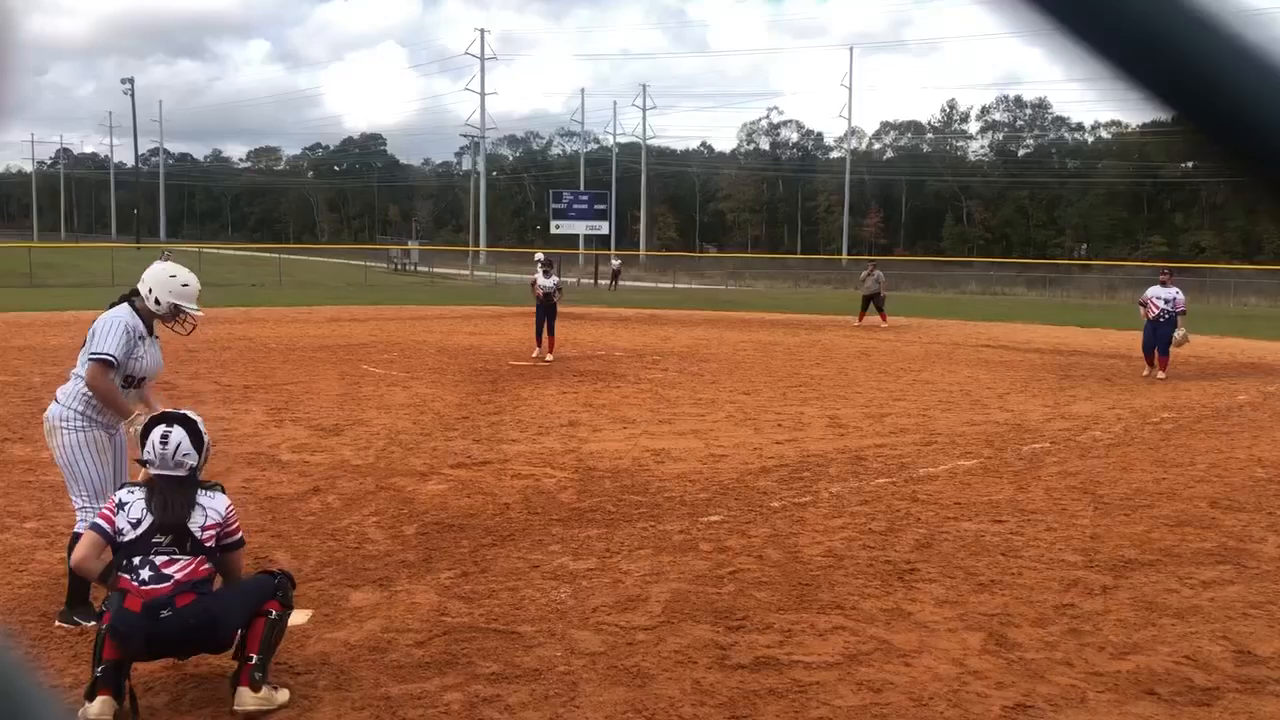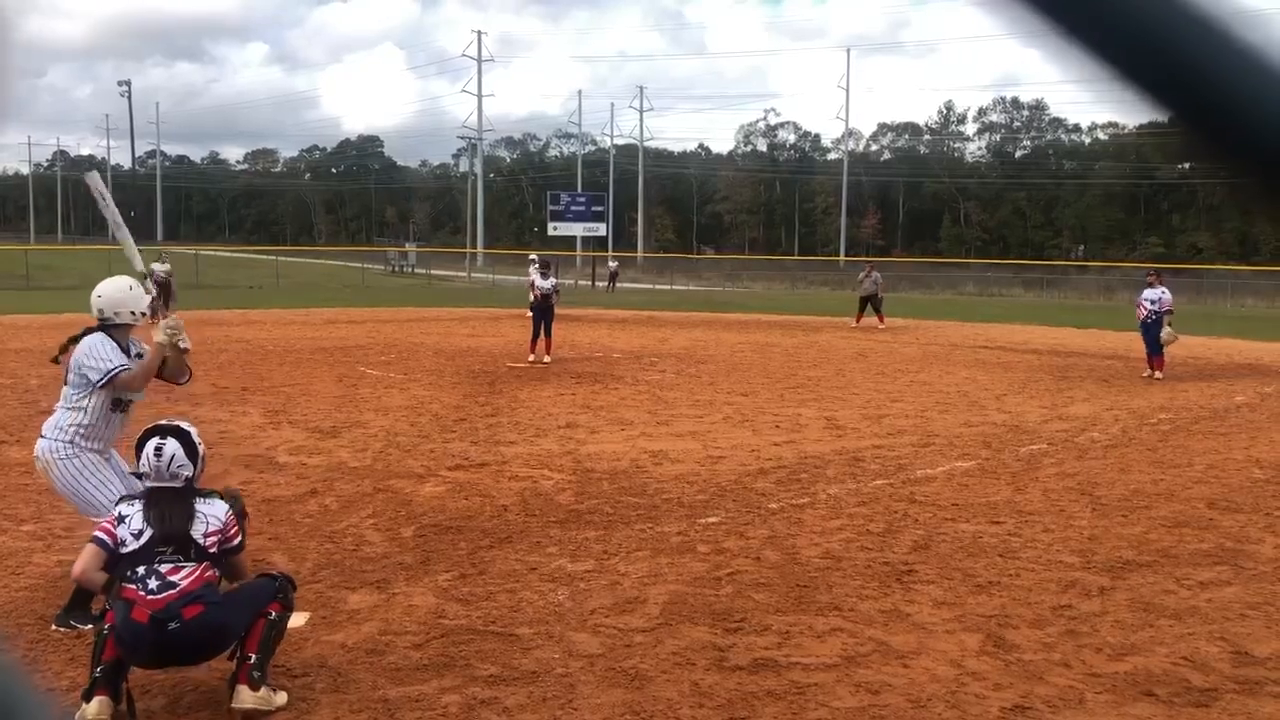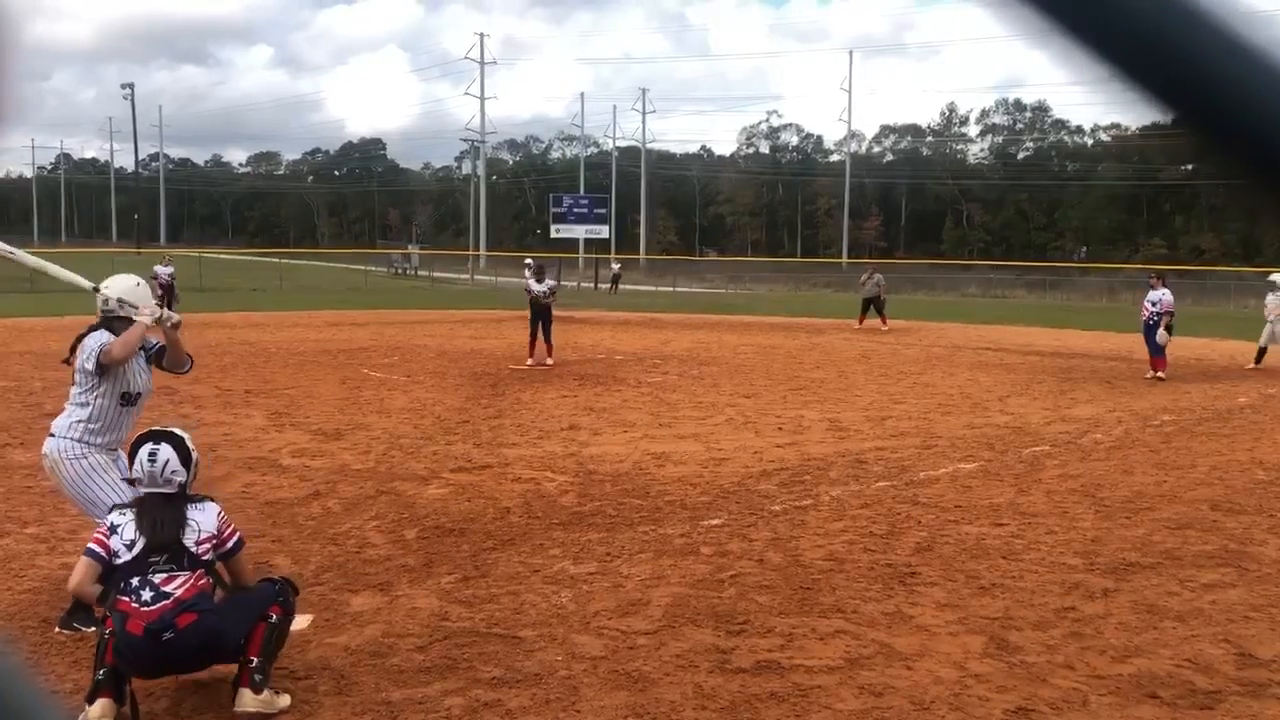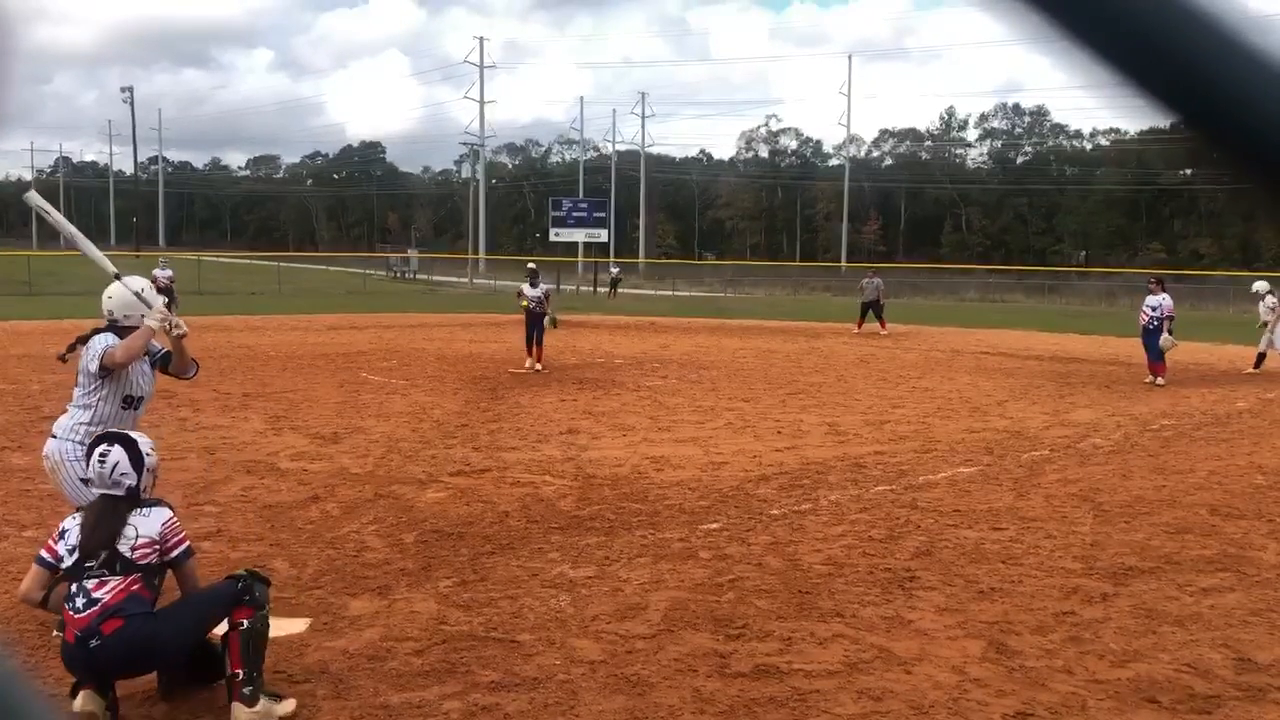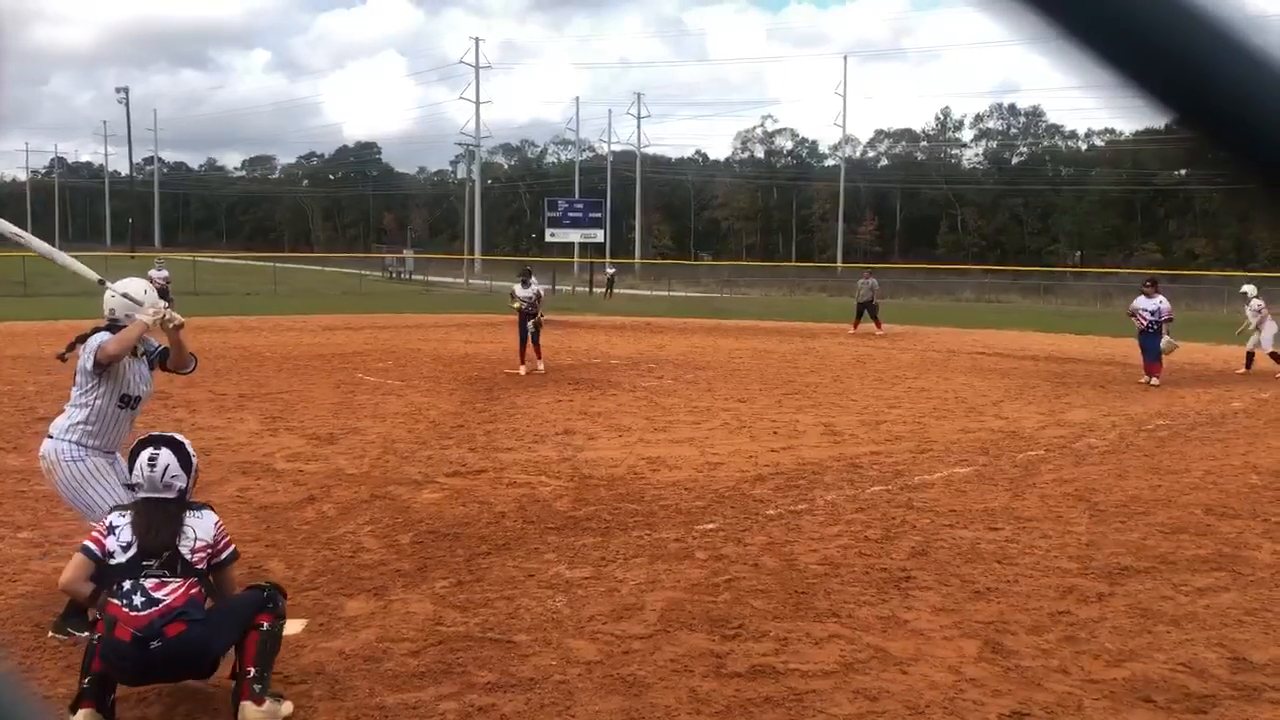
dt=0.7s
person 1, frame 1
left shoulder: (145, 325)
right shoulder: (119, 322)
right elbow: (96, 378)
left wrist: (154, 408)
right wrist: (133, 417)
left hip: (107, 424)
right hip: (76, 422)
right knee: (94, 512)
right ankle: (75, 608)
person 1, frame 2
left shoulder: (131, 347)
right shoulder: (95, 346)
left elbow: (178, 377)
right elbow: (132, 384)
left wrist: (176, 350)
right wrist: (158, 344)
left hip: (96, 449)
right hip: (64, 451)
right ankle: (73, 612)
person 1, frame 3
left shoulder: (141, 343)
right shoulder: (97, 341)
left elbow: (180, 364)
right elbow: (117, 354)
left wrist: (170, 333)
right wrist: (144, 321)
left hip: (104, 449)
right hip: (73, 449)
right ankle: (78, 614)
person 1, frame 4
left shoulder: (146, 349)
right shoulder: (102, 343)
left elbow: (185, 371)
right elbow: (120, 358)
left wrist: (177, 339)
right wrist: (152, 325)
right hip: (73, 451)
person 1, frame 5
left shoulder: (144, 347)
right shoulder: (99, 343)
left elbow: (184, 365)
right elbow: (112, 351)
left wrist: (173, 333)
right wrist: (145, 322)
left hip: (103, 453)
right hip: (70, 451)
right ankle: (72, 618)
person 2, frame 1
left shoulder: (124, 498)
right shoulder: (216, 501)
left elbow: (81, 560)
right elbow: (233, 578)
left wrist: (124, 584)
left hip: (135, 632)
right hip: (196, 627)
left knee: (116, 604)
right knee: (276, 584)
left ankle: (103, 695)
right ankle: (251, 687)
person 2, frame 2
left shoulder: (124, 511)
right shoulder: (216, 508)
left elbow: (82, 572)
right elbow: (240, 576)
left wrist: (123, 592)
right wrist: (240, 524)
left hip: (138, 644)
right hip: (202, 634)
left knee: (118, 607)
right knee: (276, 587)
left ankle: (101, 695)
right ankle: (250, 685)
person 2, frame 3
left shoulder: (116, 520)
right shoulder: (208, 512)
left elbow: (78, 586)
right elbow: (244, 584)
left wrist: (118, 602)
left hip: (136, 656)
right hip: (198, 643)
right knee: (278, 591)
right ankle: (252, 688)
person 2, frame 4
left shoulder: (71, 524)
right shoulder: (159, 517)
left elbow: (29, 592)
right elbow: (193, 593)
left wrist: (79, 611)
left hip: (79, 659)
right hip: (136, 648)
right knee: (247, 589)
left ankle: (92, 690)
person 2, frame 5
left shoulder: (114, 522)
right shoulder: (206, 520)
left elbow: (69, 582)
right elbow: (228, 596)
left wrist: (114, 604)
left hip: (123, 660)
right hip: (185, 652)
right knee: (267, 598)
